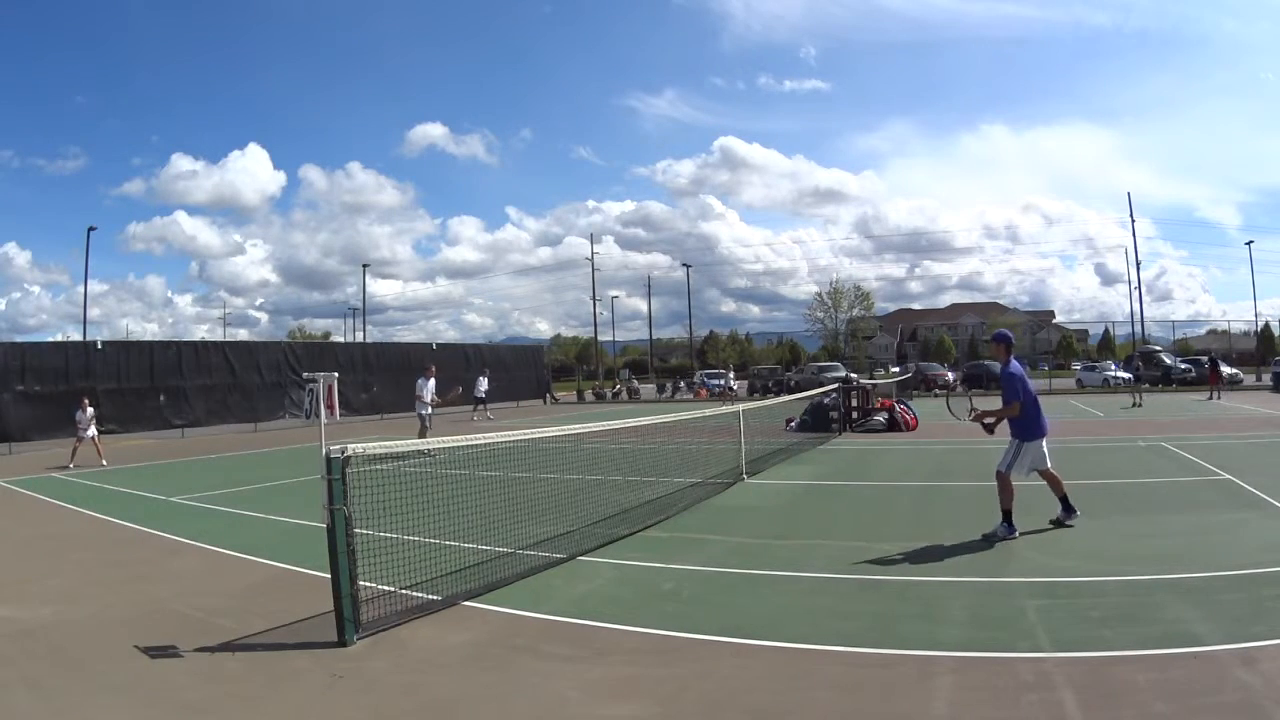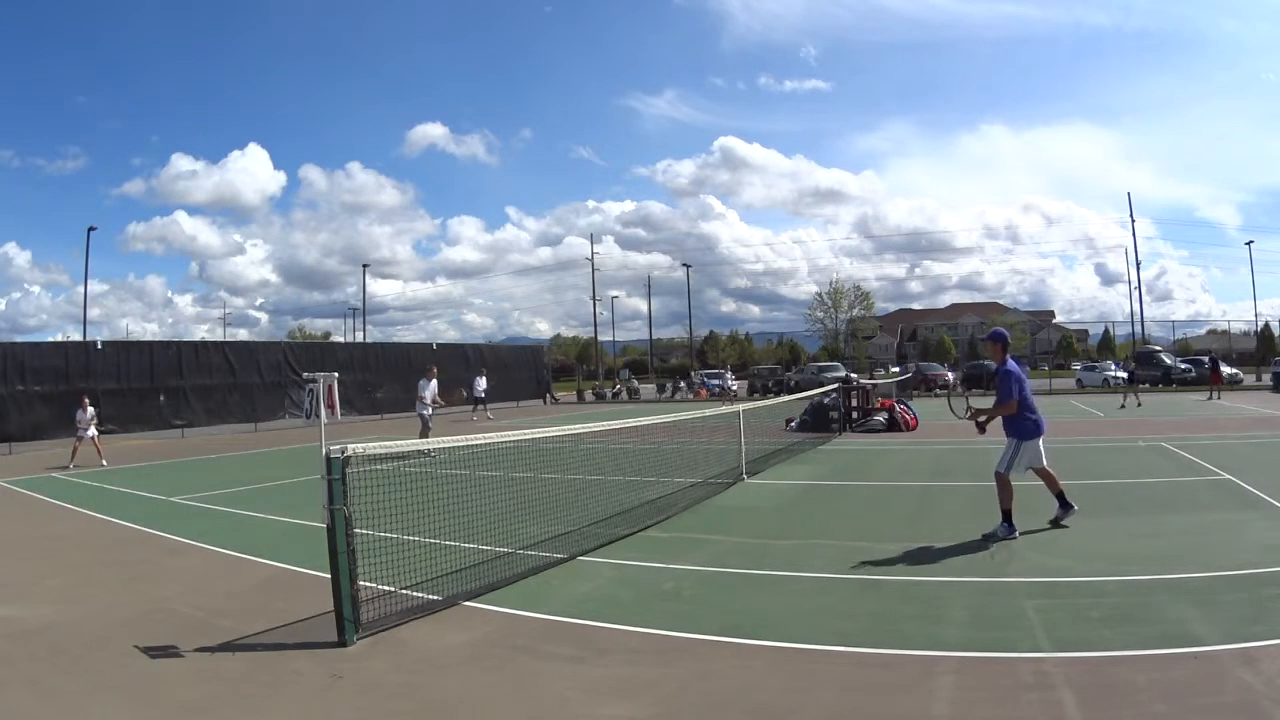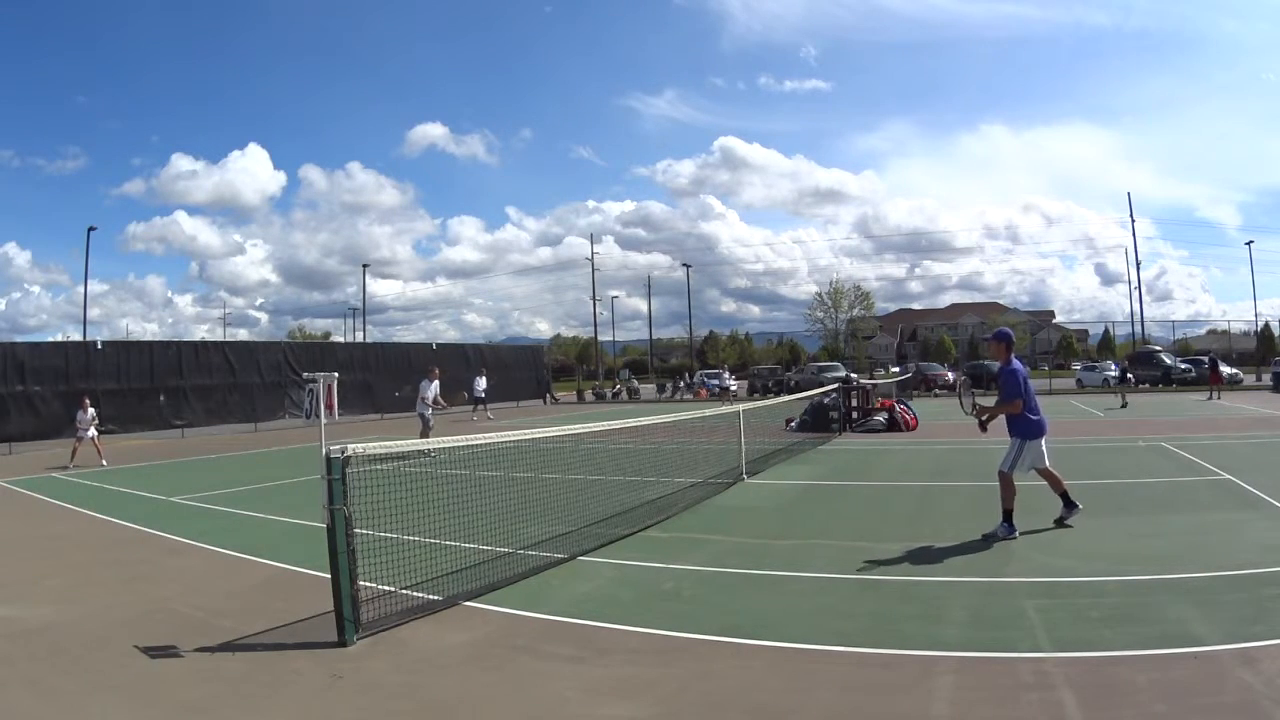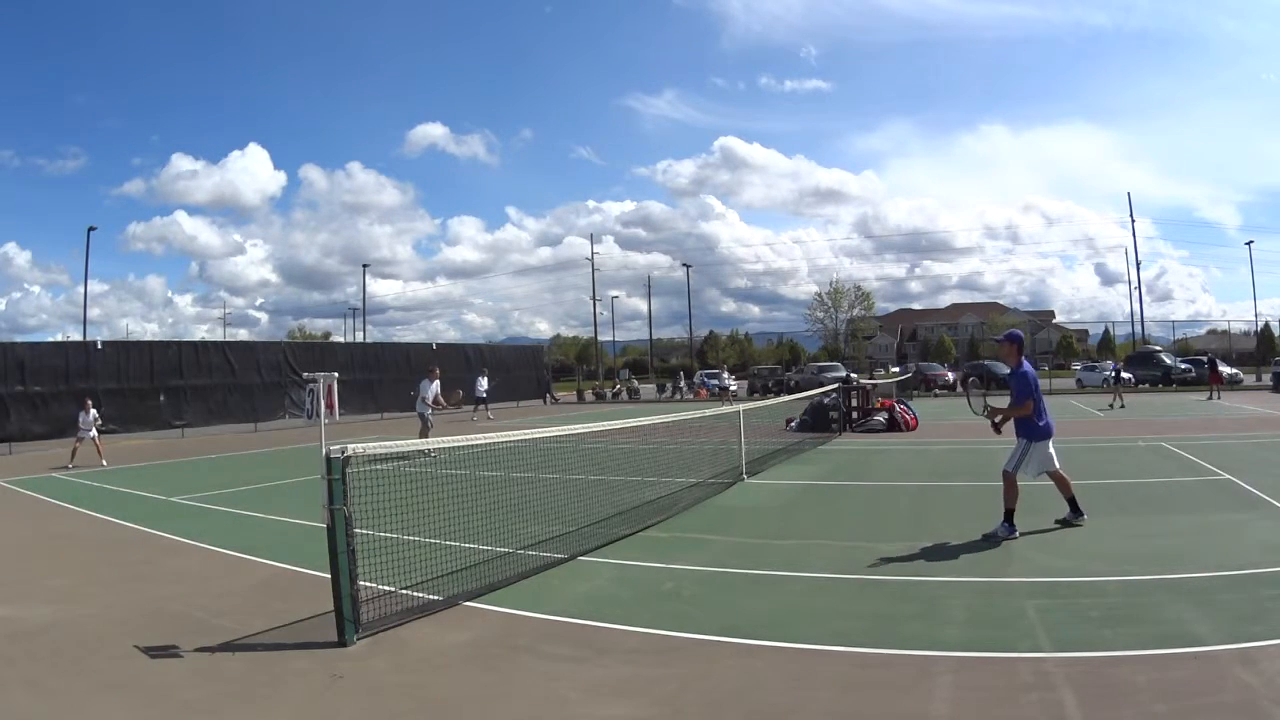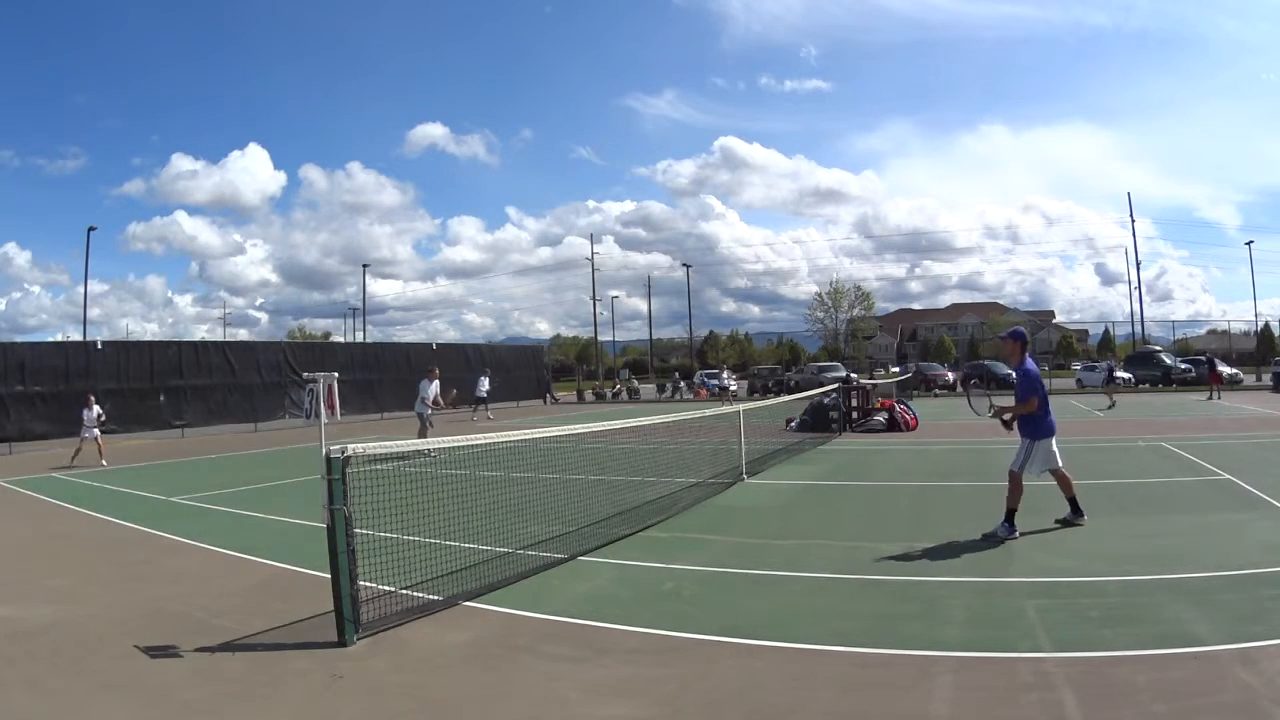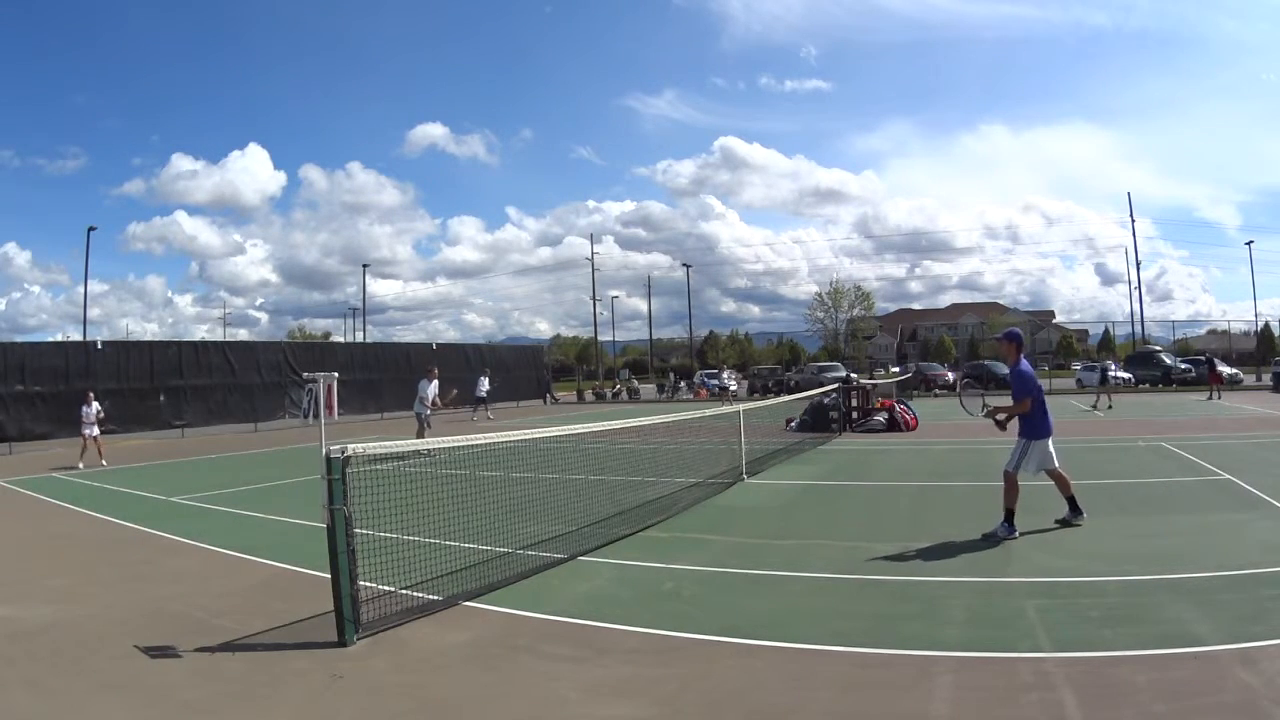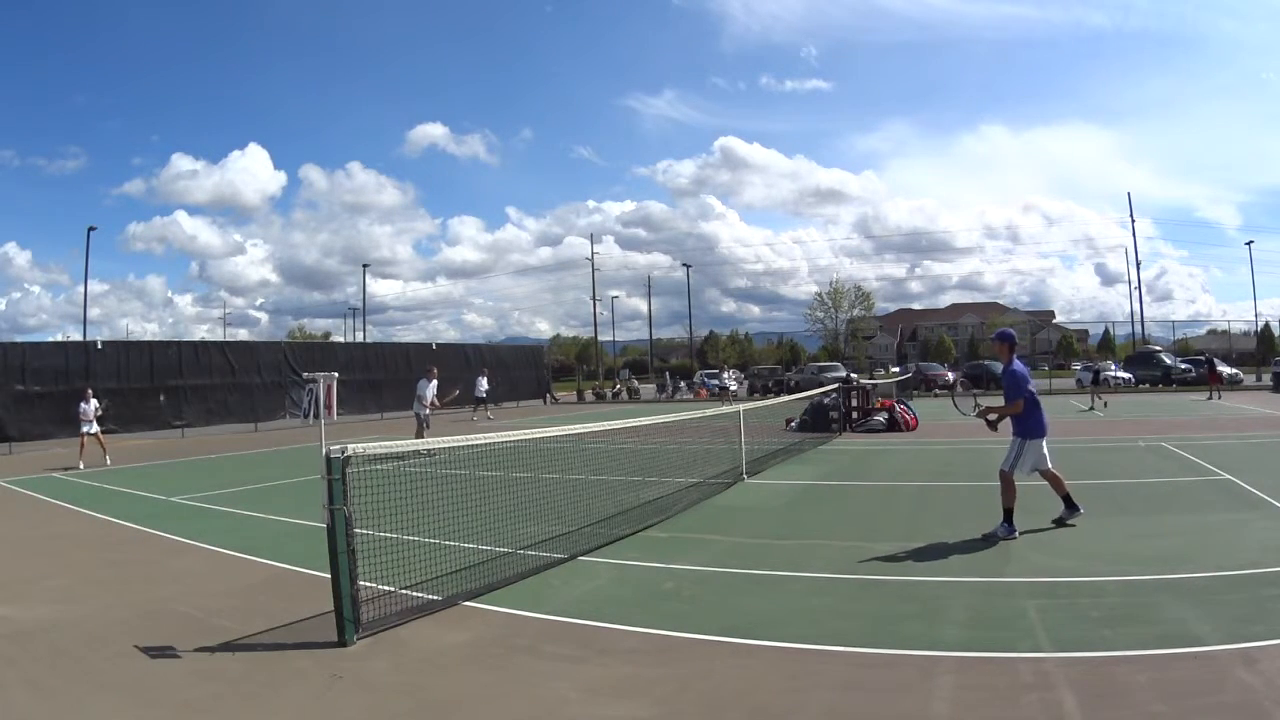
dt=0.2s
person 1, frame 1
left shoulder: (1010, 373)
right shoulder: (1011, 369)
left elbow: (1014, 409)
right elbow: (1011, 406)
left wrist: (986, 415)
right wrist: (994, 423)
left hip: (1026, 433)
right hip: (1035, 429)
left knee: (1002, 474)
right knee: (1045, 470)
left ankle: (1007, 526)
right ankle: (1068, 510)
person 1, frame 2
left shoulder: (1007, 372)
right shoulder: (1003, 369)
left elbow: (1010, 407)
right elbow: (1001, 403)
left wrist: (981, 412)
right wrist: (985, 421)
left hip: (1023, 432)
right hip: (1031, 427)
left knee: (1001, 475)
right knee: (1040, 468)
left ankle: (1007, 526)
right ankle: (1065, 506)
person 1, frame 3
left shoulder: (1013, 371)
right shoulder: (1005, 370)
left elbow: (1016, 406)
right elbow: (1003, 402)
left wrist: (987, 410)
right wrist: (987, 419)
left hip: (1026, 432)
right hip: (1033, 428)
left knee: (1005, 474)
right knee: (1042, 469)
left ankle: (1007, 526)
right ankle: (1069, 505)
person 1, frame 4
left shoulder: (1023, 373)
right shoulder: (1016, 372)
left elbow: (1027, 408)
right elbow: (1015, 404)
left wrist: (999, 412)
right wrist: (1000, 422)
left hip: (1033, 434)
right hip: (1040, 431)
left knee: (1009, 474)
right knee: (1053, 471)
left ankle: (1008, 526)
right ankle: (1076, 512)
person 1, frame 5
left shoulder: (1026, 370)
right shoulder: (1022, 368)
left elbow: (1031, 405)
left wrist: (1005, 410)
right wrist: (1010, 417)
left hip: (1036, 432)
right hip: (1043, 429)
left knee: (1015, 474)
right knee: (1057, 470)
left ankle: (1009, 526)
right ankle: (1076, 512)
person 1, frame 6
left shoulder: (1020, 371)
right shoulder: (1019, 368)
left elbow: (1025, 406)
left wrist: (998, 410)
right wrist: (1005, 418)
left hip: (1032, 432)
right hip: (1040, 429)
left knee: (1010, 474)
right knee: (1053, 470)
left ankle: (1008, 526)
right ankle: (1075, 511)
person 1, frame 7
left shoulder: (1013, 372)
right shoulder: (1013, 368)
left elbow: (1017, 406)
left wrist: (991, 410)
right wrist: (997, 418)
left hip: (1027, 432)
right hip: (1035, 428)
left knee: (1006, 474)
right knee: (1045, 470)
left ankle: (1008, 526)
right ankle: (1071, 507)
